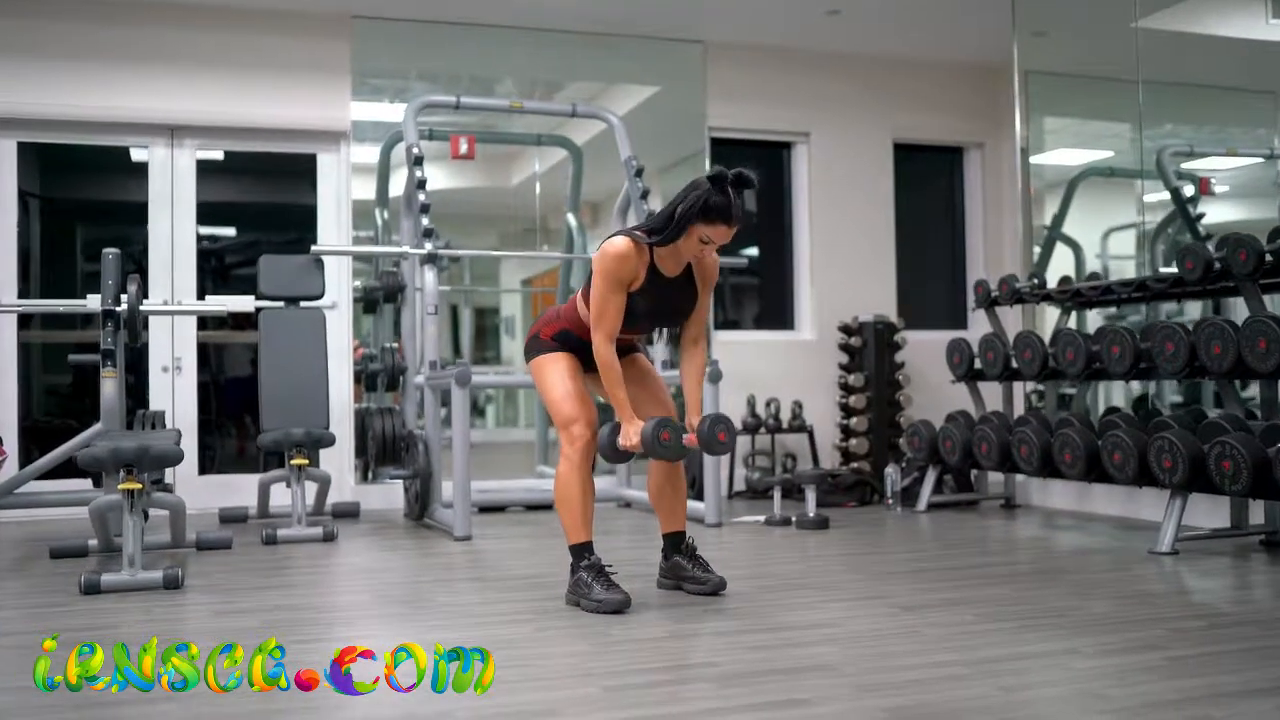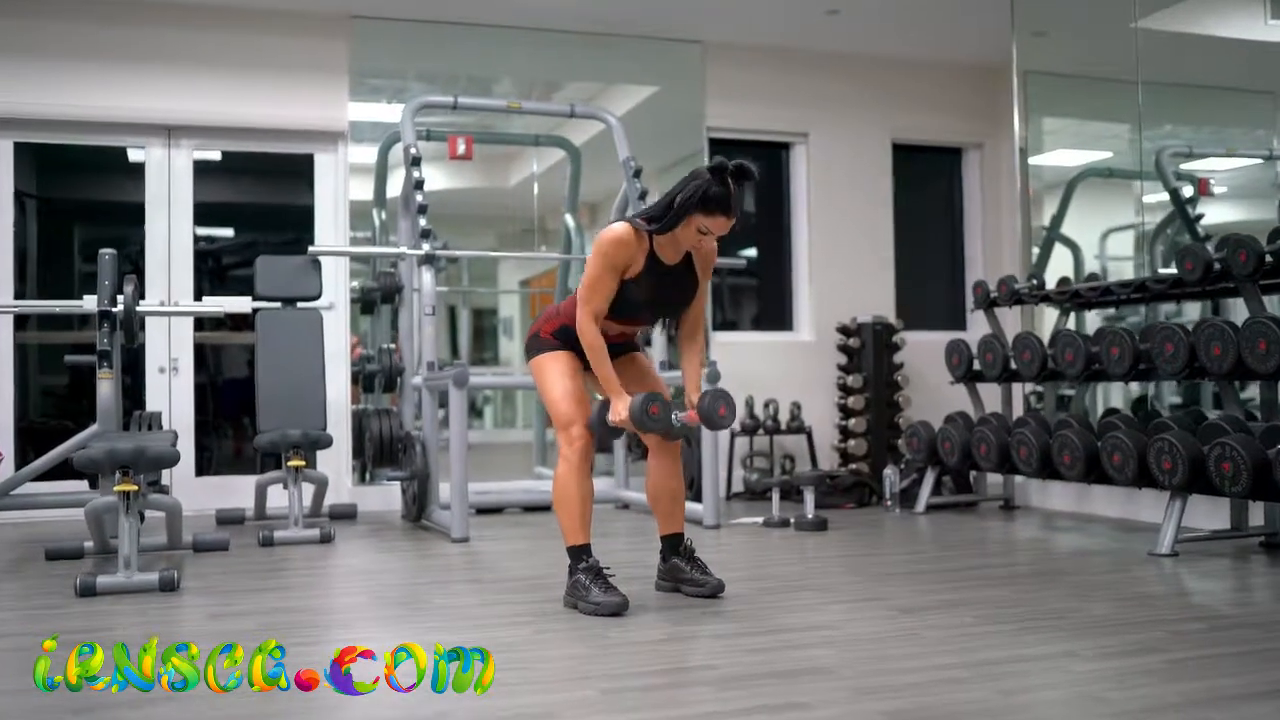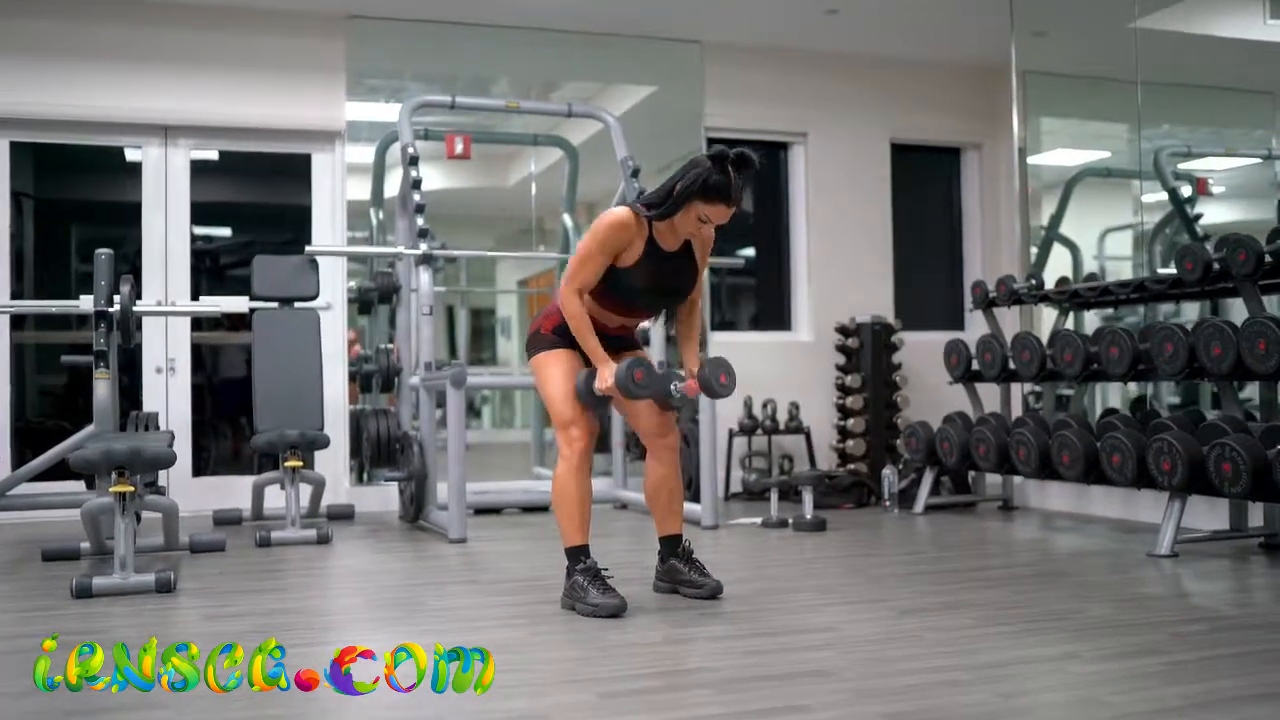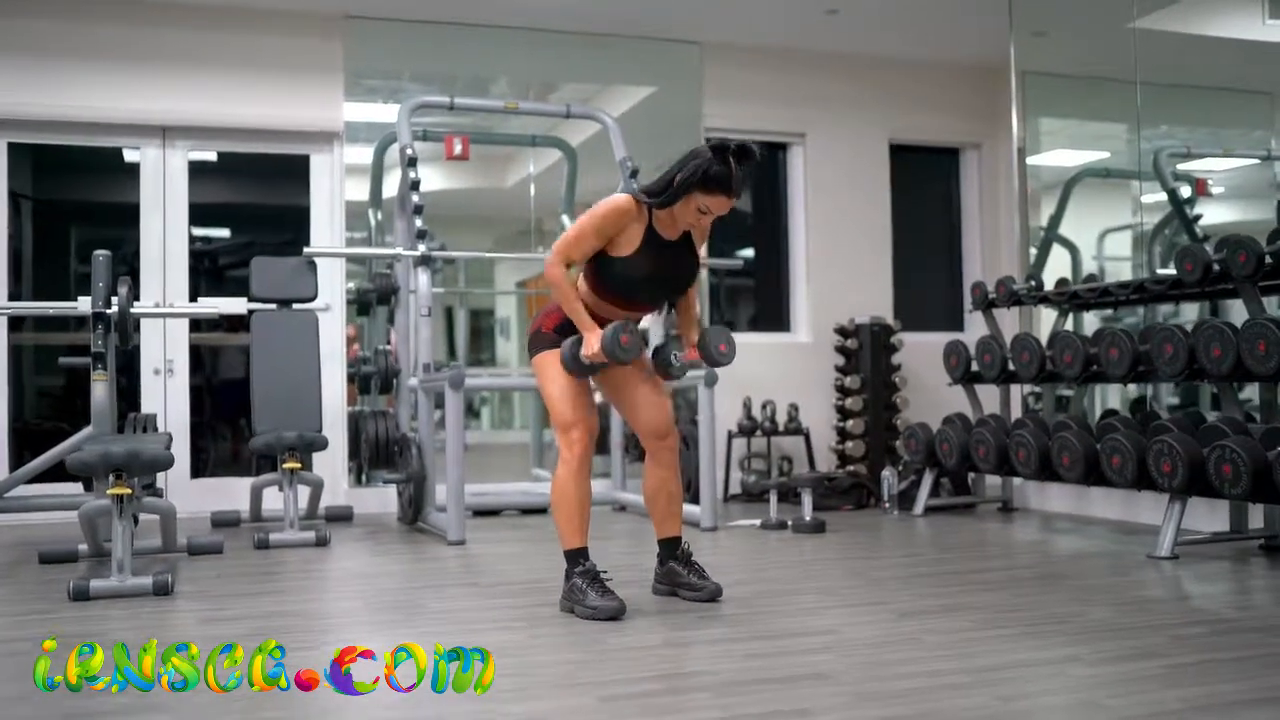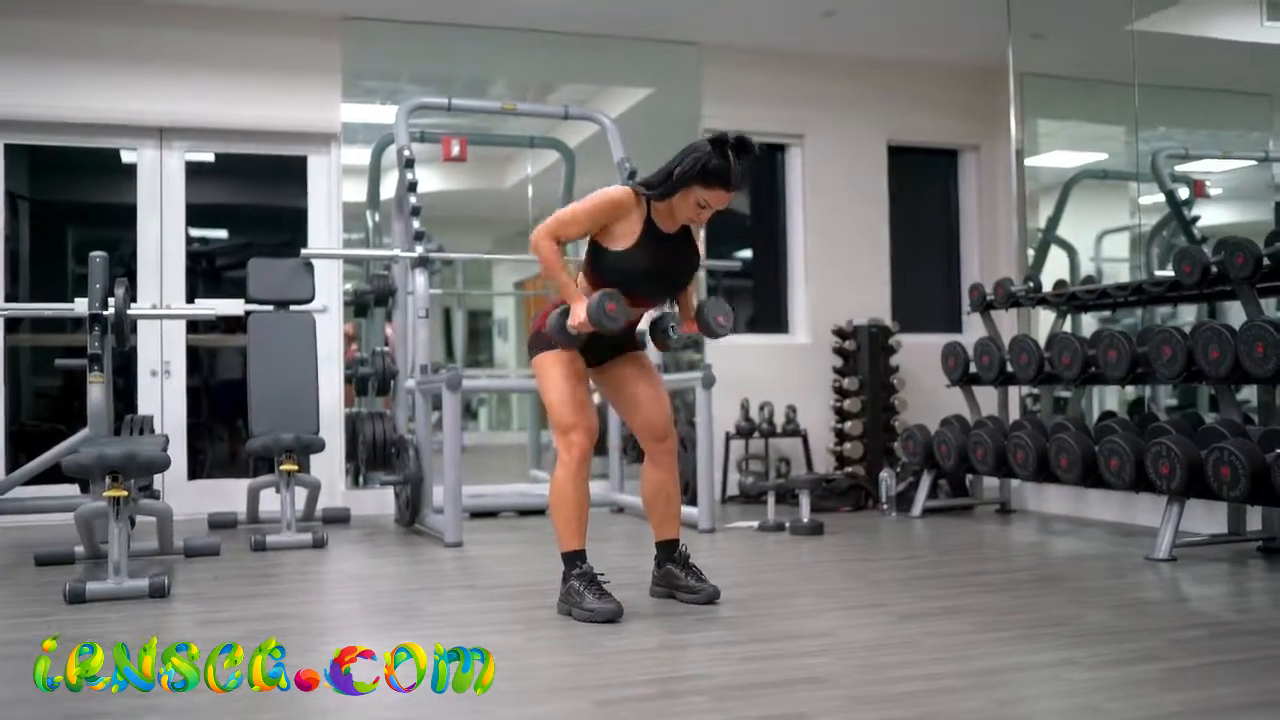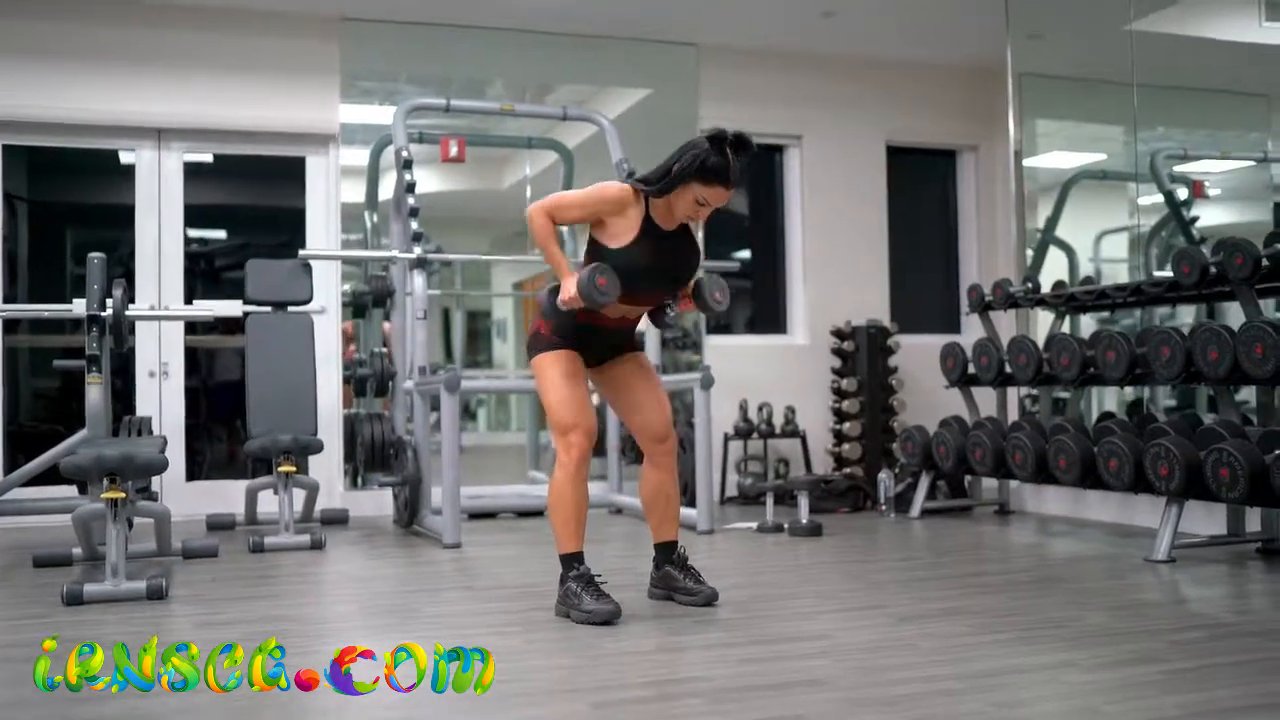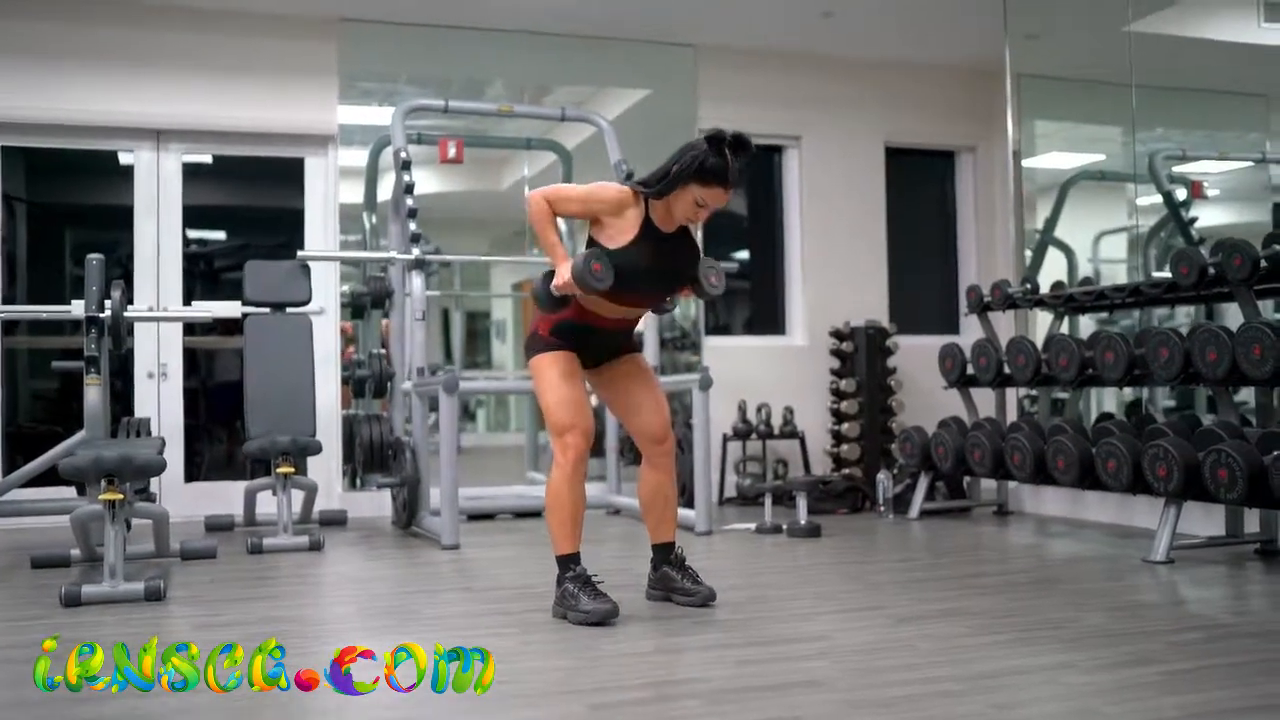
dt=0.1s
person 1, frame 1
left shoulder: (704, 266)
right shoulder: (622, 252)
left elbow: (693, 342)
right elbow: (600, 337)
left wrist: (694, 415)
right wrist: (626, 418)
left hip: (619, 346)
right hip: (561, 340)
right knee: (580, 435)
left ankle: (676, 555)
right ankle: (583, 569)
person 1, frame 2
left shoulder: (703, 255)
right shoulder: (622, 239)
left elbow: (692, 330)
right elbow: (587, 321)
left wrist: (693, 396)
right wrist: (617, 397)
left hip: (619, 343)
right hip: (561, 338)
left knee: (667, 433)
right knee: (578, 435)
left ankle: (674, 557)
right ankle: (581, 571)
person 1, frame 3
left shoulder: (700, 240)
right shoulder: (621, 223)
left elbow: (688, 303)
right elbow: (570, 292)
left wrist: (692, 365)
right wrist: (600, 363)
left hip: (621, 338)
right hip: (563, 335)
left knee: (665, 433)
right knee: (579, 436)
left ankle: (673, 559)
right ankle: (579, 573)
person 1, frame 4
left shoulder: (697, 229)
right shoulder: (621, 211)
left elbow: (683, 287)
right elbow: (555, 265)
left wrist: (691, 335)
right wrist: (590, 330)
right hip: (564, 332)
left knee: (664, 435)
right knee: (579, 438)
left ankle: (671, 561)
right ankle: (578, 575)
person 1, frame 5
left shoulder: (693, 220)
right shoulder: (620, 204)
right elbow: (542, 237)
left wrist: (688, 309)
right wrist: (574, 297)
left hip: (620, 338)
right hip: (563, 331)
left knee: (663, 438)
right knee: (578, 440)
left ankle: (669, 563)
right ankle: (575, 577)
person 1, frame 6
left shoulder: (691, 218)
right shoulder: (618, 200)
right elbow: (538, 213)
left wrist: (686, 292)
right wrist: (568, 276)
left hip: (620, 339)
right hip: (563, 330)
left knee: (663, 439)
right knee: (577, 441)
left ankle: (667, 564)
right ankle: (572, 579)
person 1, frame 7
left shoulder: (687, 218)
right shoulder: (617, 202)
right elbow: (538, 200)
left wrist: (682, 283)
right wrist: (562, 262)
left hip: (617, 341)
right hip: (561, 333)
left knee: (660, 440)
right knee: (574, 441)
left ankle: (665, 566)
right ankle: (569, 580)
